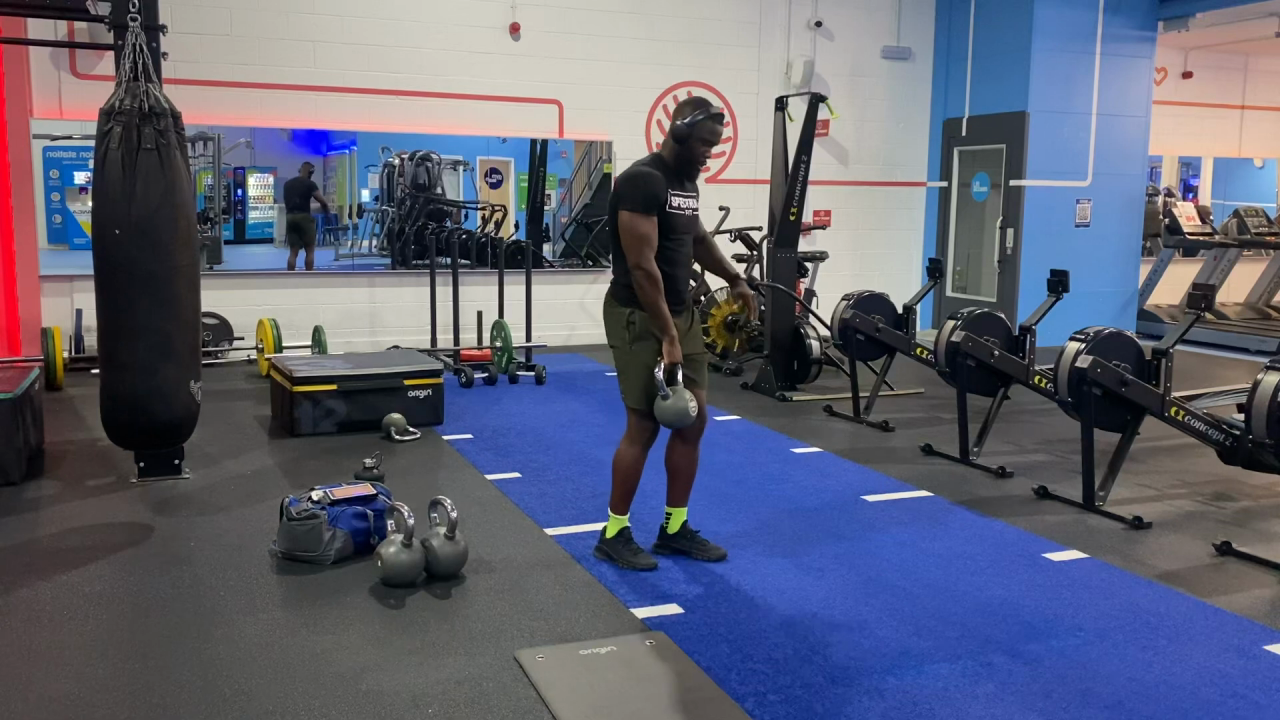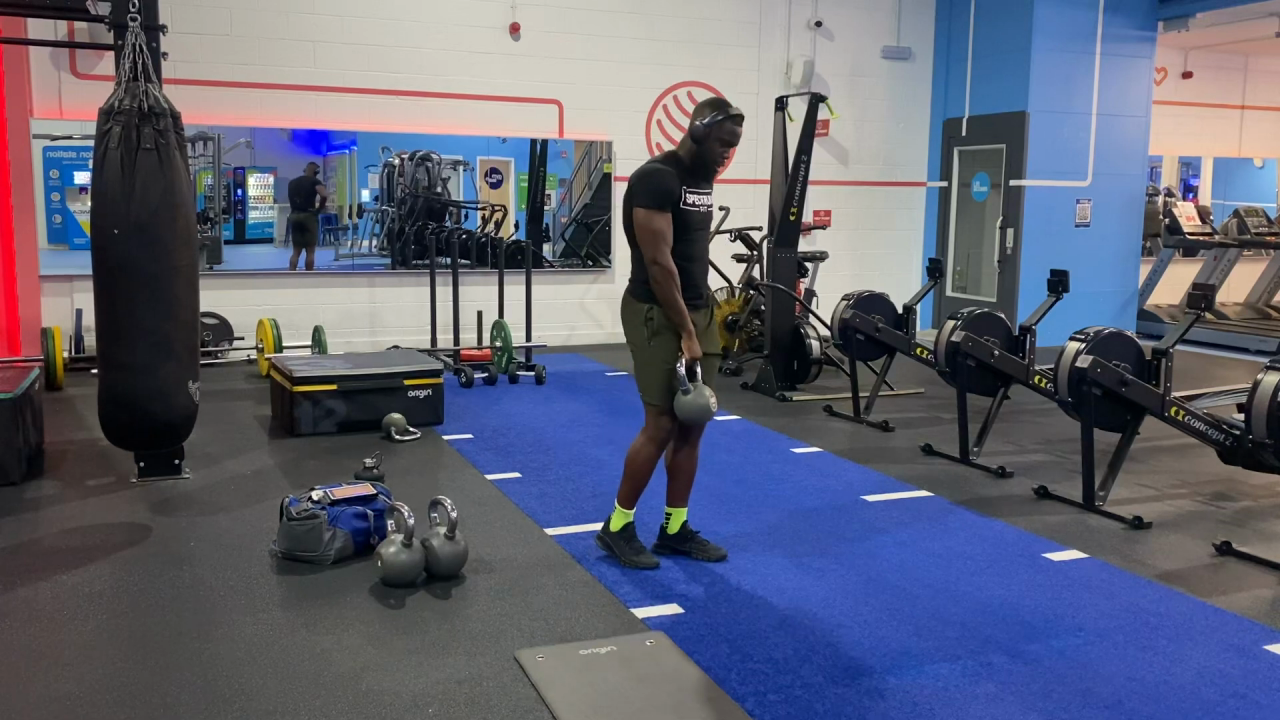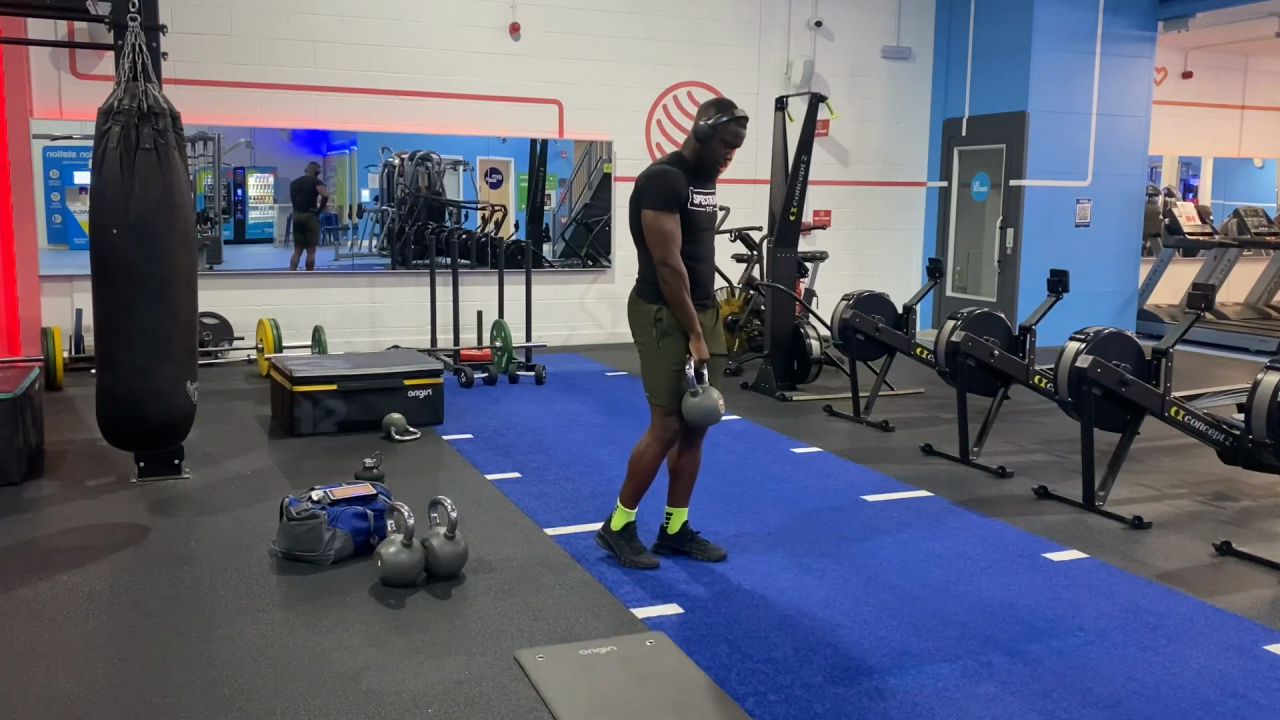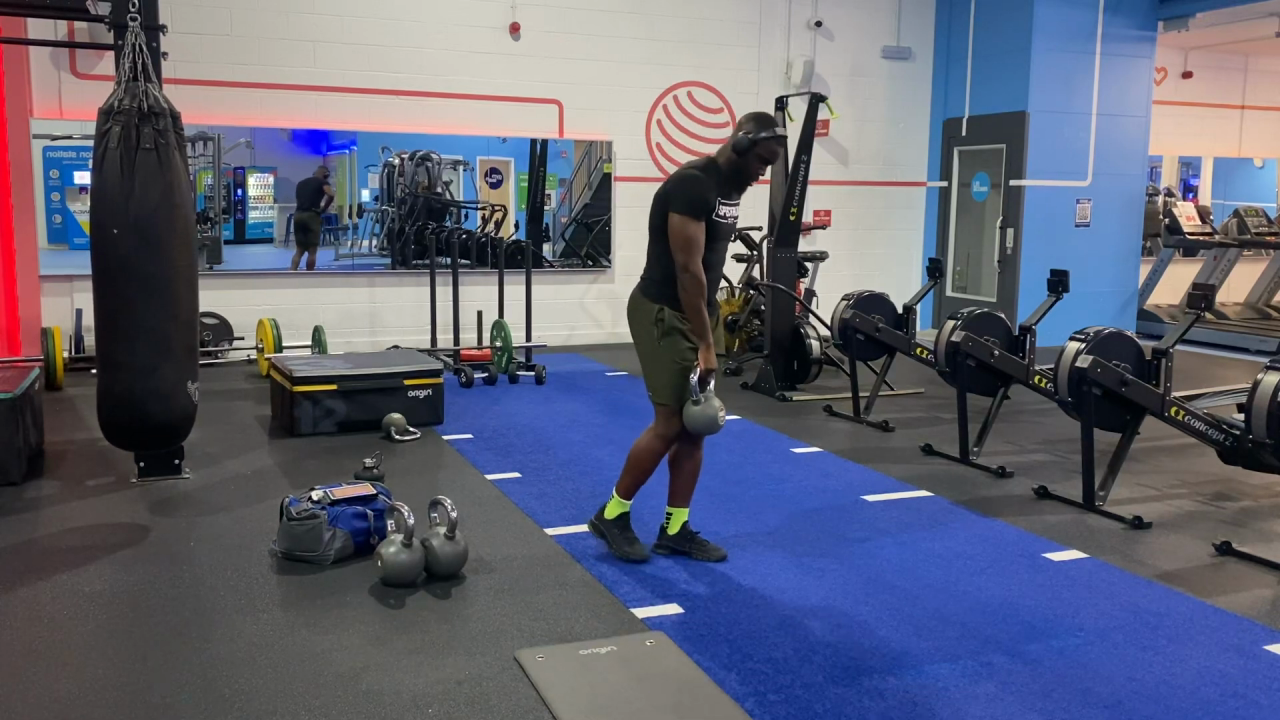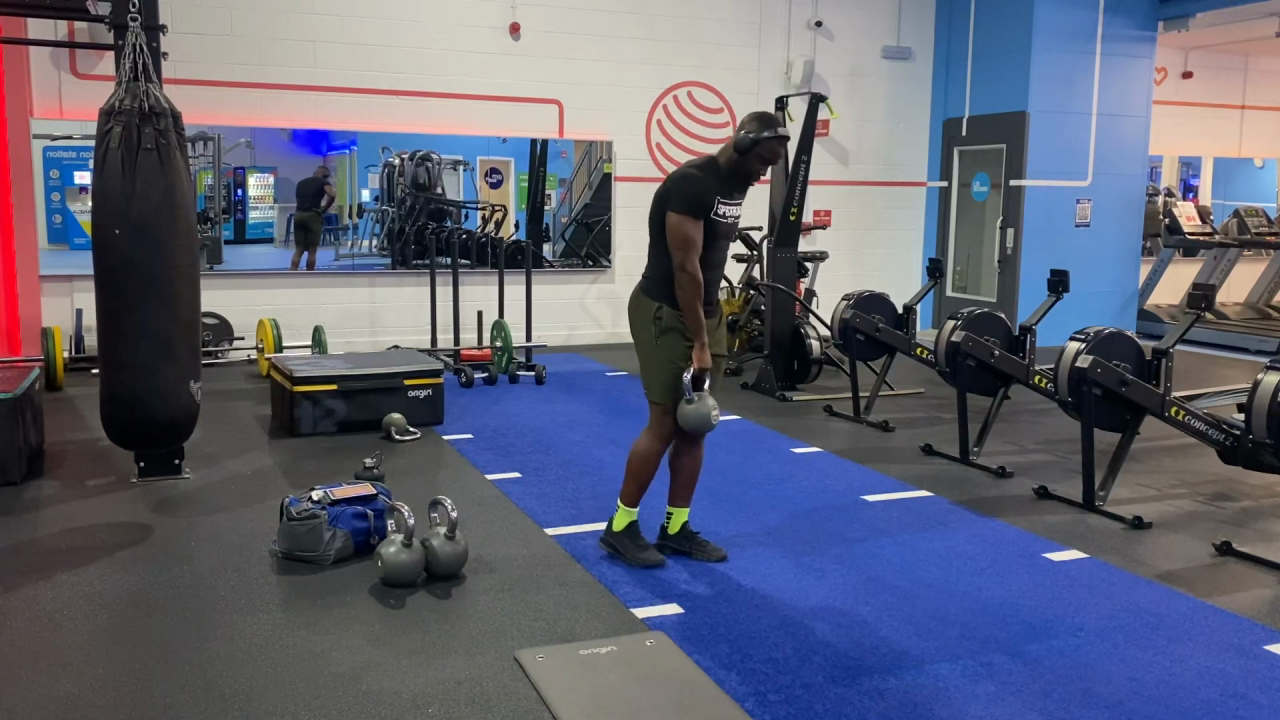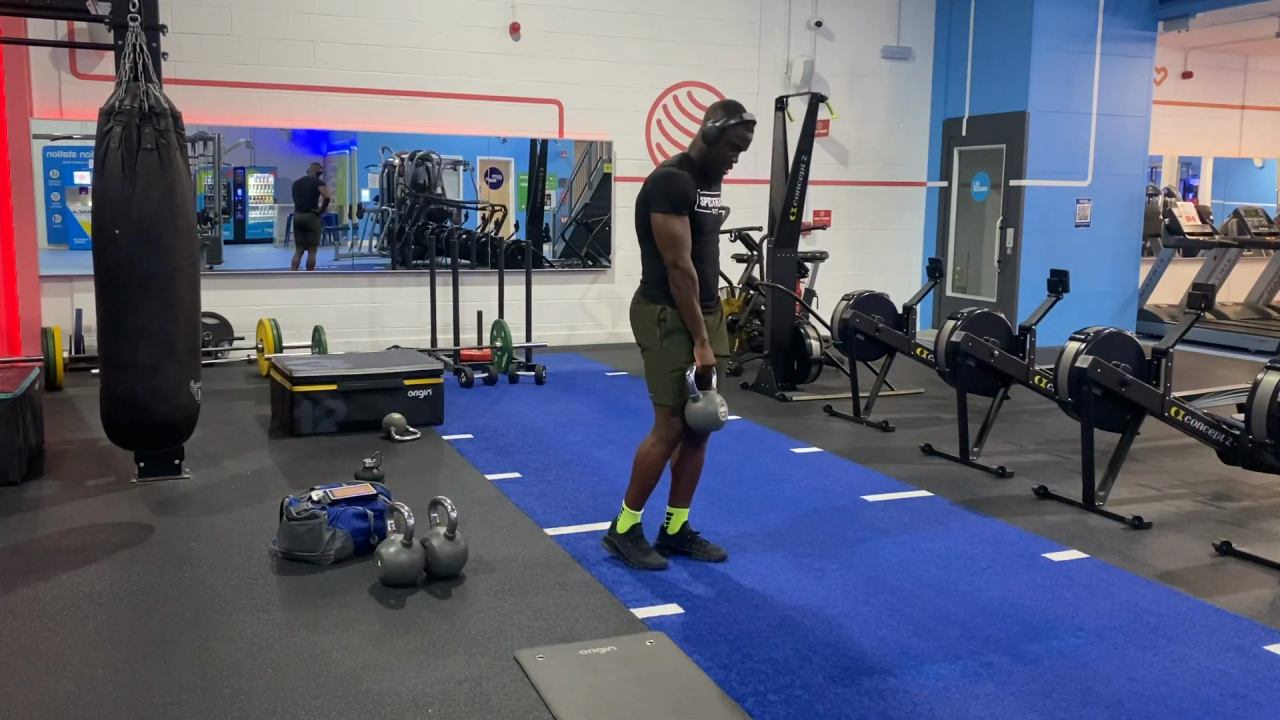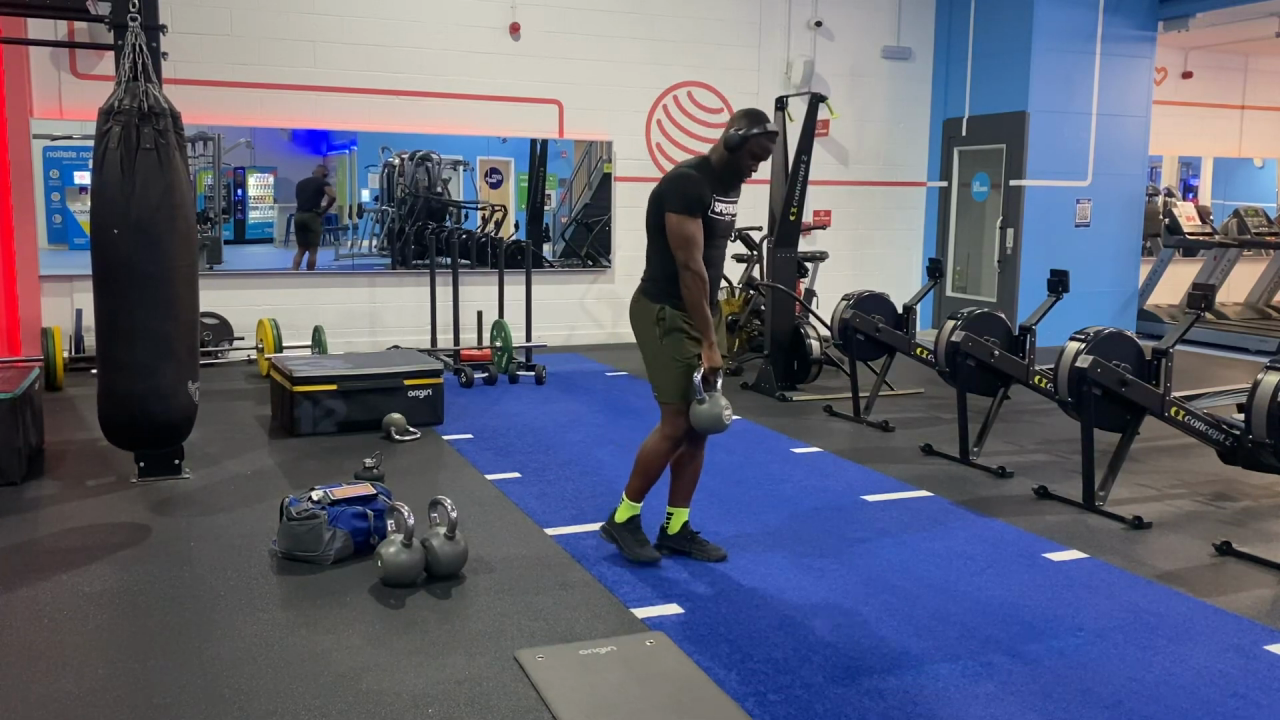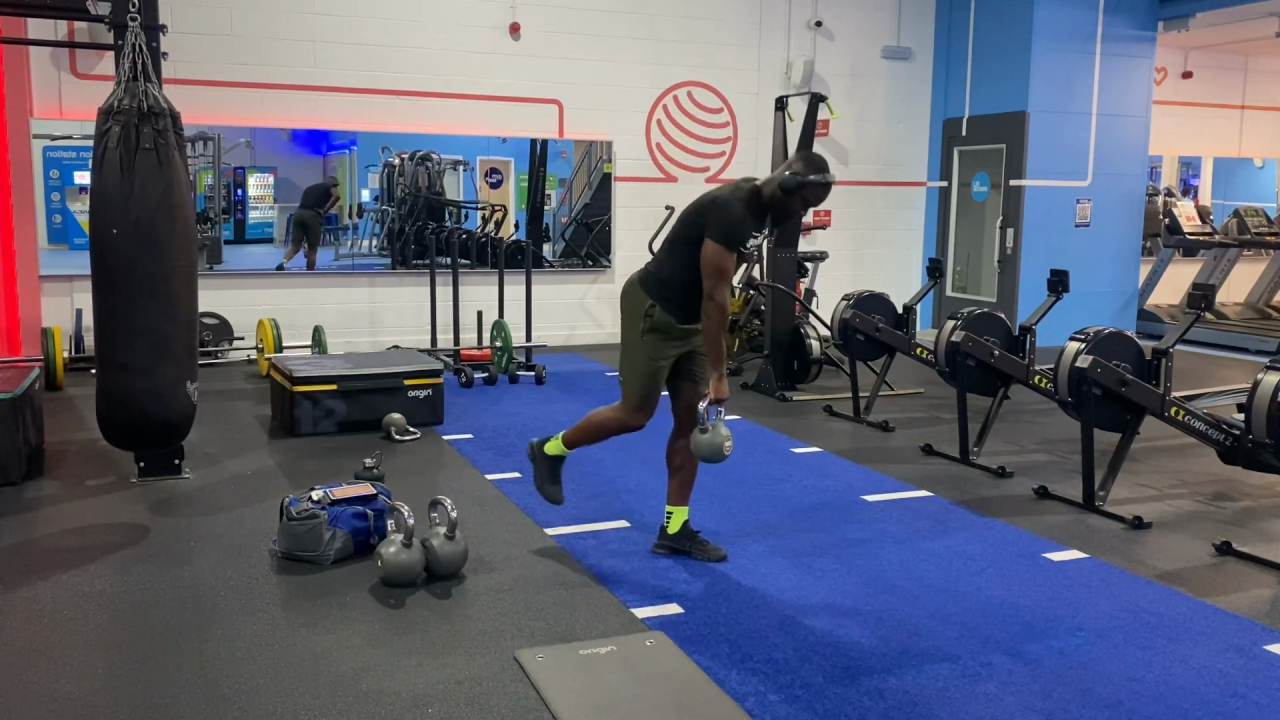
dt=0.5s
person 1, frame 1
left shoulder: (686, 181)
right shoulder: (641, 181)
right elbow: (641, 267)
left wrist: (735, 278)
right wrist: (666, 337)
left hip: (682, 312)
right hip: (639, 318)
left knee: (694, 420)
right knee: (643, 427)
left ankle: (674, 528)
right ankle: (615, 532)
person 1, frame 2
left shoulder: (703, 178)
right shoulder: (656, 178)
right elbow: (658, 263)
right wrist: (685, 333)
left hip: (699, 310)
right hip: (657, 315)
left knee: (692, 423)
right knee: (661, 425)
left ankle: (675, 528)
right ankle: (618, 526)
person 1, frame 3
left shoulder: (706, 178)
right shoulder: (663, 180)
right elbow: (668, 264)
right wrist: (693, 335)
left hip: (703, 310)
right hip: (664, 315)
left knee: (695, 425)
right knee: (668, 425)
left ankle: (675, 528)
right ankle: (618, 525)
person 1, frame 4
left shoulder: (731, 187)
right shoulder: (692, 184)
right elbow: (688, 270)
left wrist: (707, 336)
right wrist: (705, 345)
left hip: (699, 310)
right hip: (663, 312)
right knee: (670, 423)
left ankle: (675, 529)
right ankle: (612, 516)
person 1, frame 5
left shoulder: (735, 187)
right shoulder: (692, 183)
right elbow: (685, 269)
left wrist: (708, 334)
right wrist: (699, 345)
left hip: (704, 308)
right hip: (664, 310)
right knee: (665, 422)
left ankle: (675, 528)
right ankle: (621, 526)
person 1, frame 6
left shoulder: (712, 180)
right shoulder: (671, 181)
right elbow: (678, 267)
left wrist: (709, 332)
right wrist: (700, 342)
left hip: (707, 311)
right hip: (667, 315)
left knee: (700, 425)
right knee: (671, 425)
left ankle: (676, 529)
right ankle: (624, 529)
person 1, frame 7
left shoulder: (729, 185)
right shoulder: (686, 183)
right elbow: (690, 268)
left wrist: (713, 332)
right wrist: (708, 343)
left hip: (701, 312)
right hip: (666, 314)
left knee: (699, 425)
right knee: (677, 423)
left ankle: (675, 528)
right ankle: (623, 519)
person 1, frame 8
left shoulder: (760, 207)
right shoulder: (732, 210)
right elbow: (716, 297)
right wrist: (718, 375)
left hip: (688, 316)
right hip: (653, 311)
left knee: (691, 419)
right knee: (633, 415)
left ankle: (674, 528)
right ankle: (550, 453)
